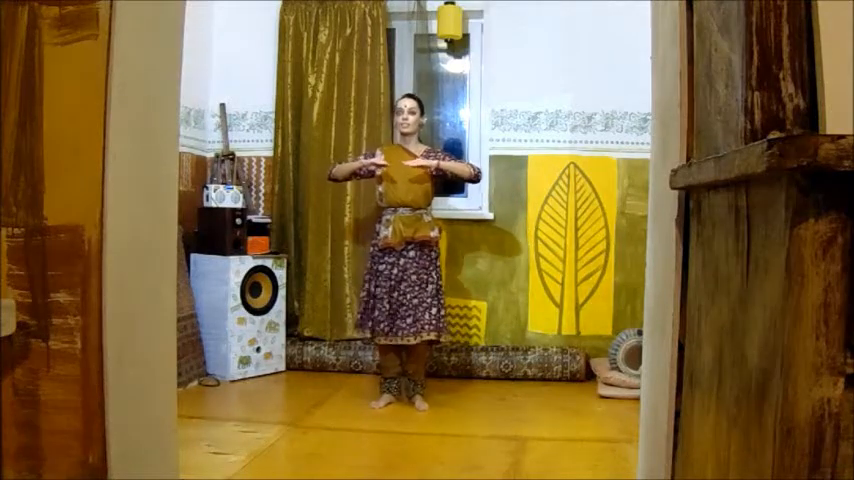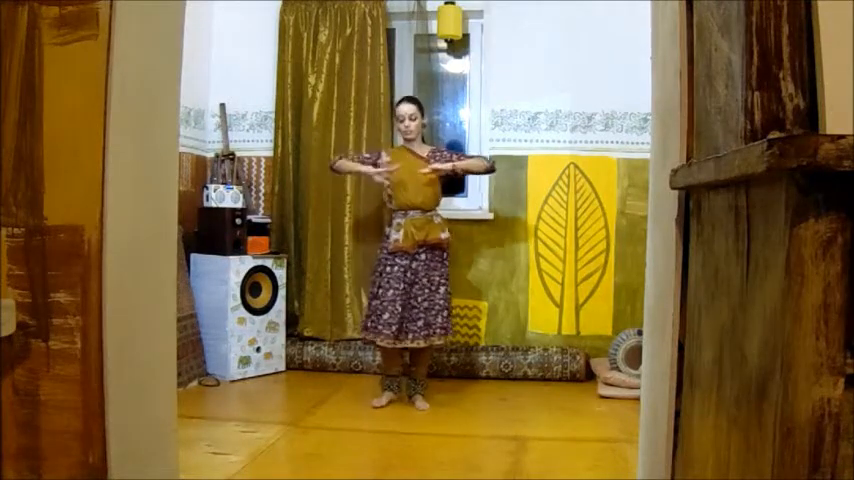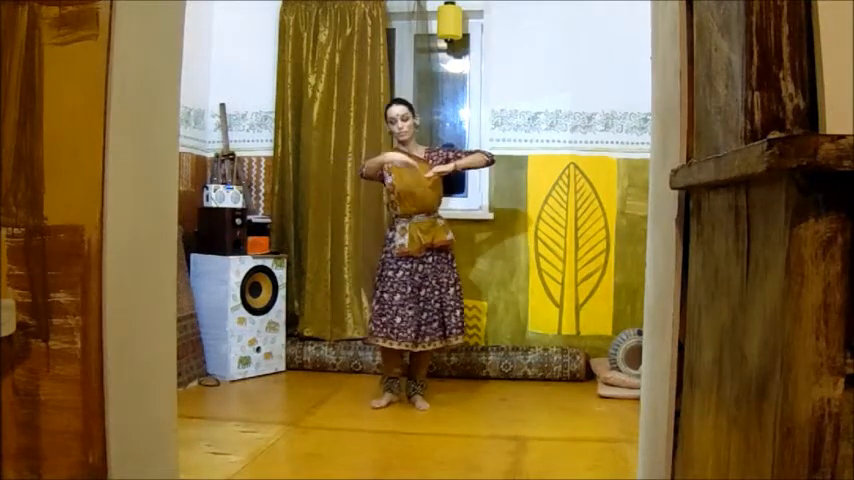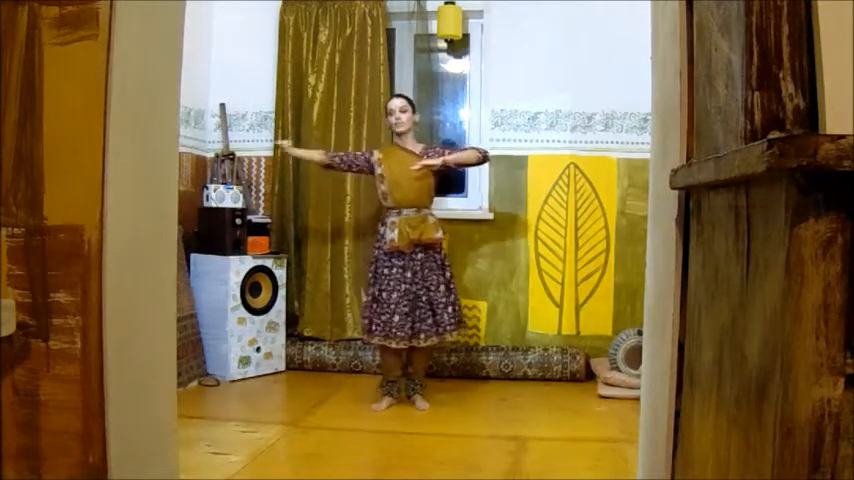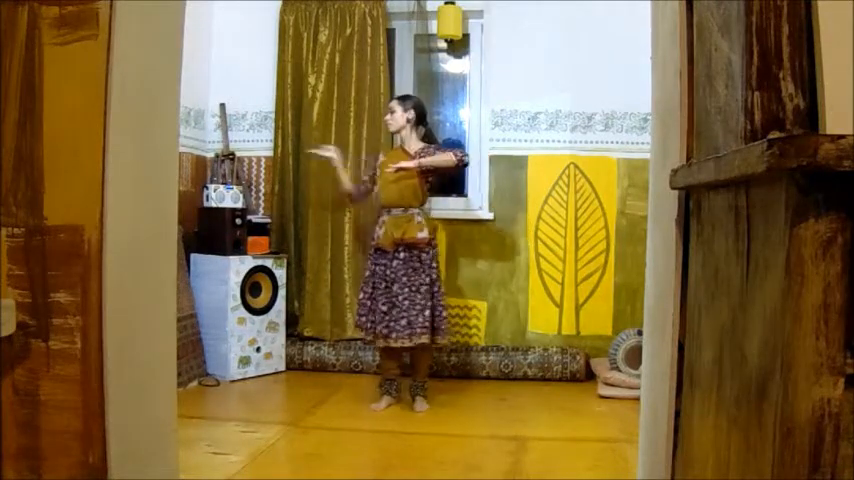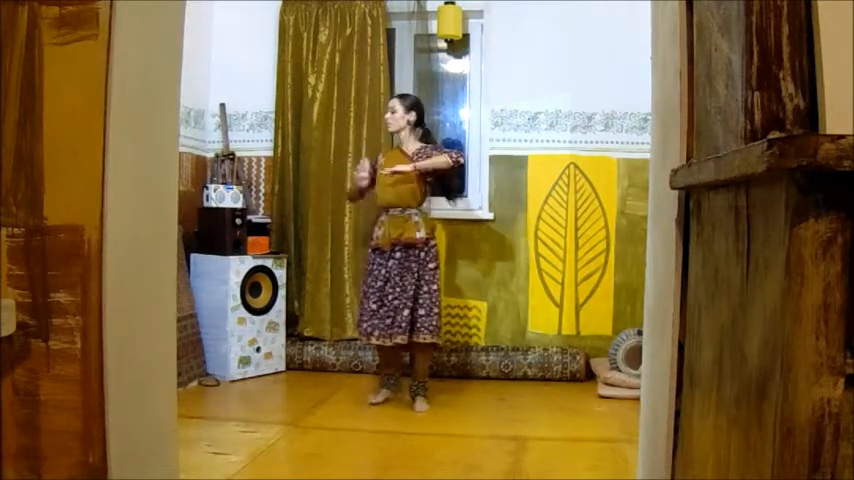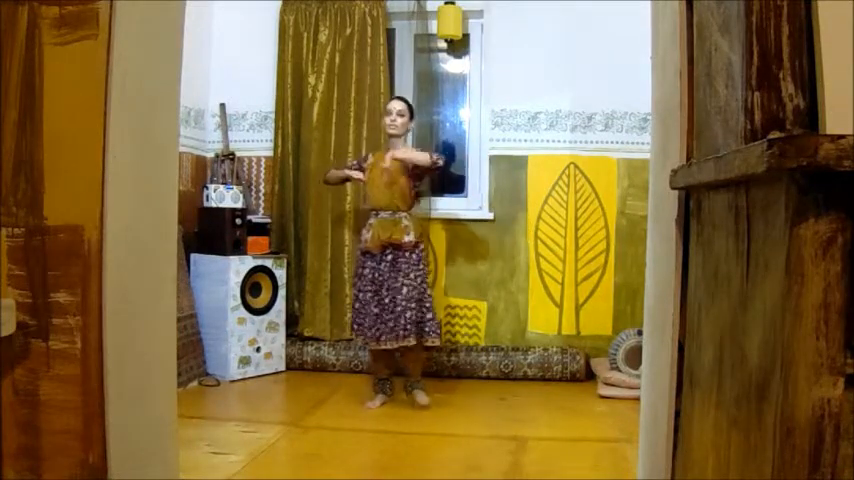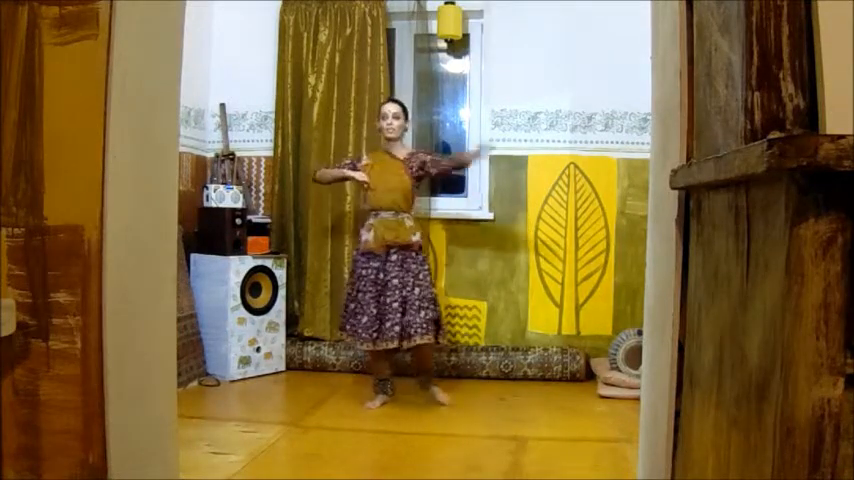
dt=0.3s
person 1, frame 1
left shoulder: (433, 156)
right shoulder: (380, 155)
left elbow: (475, 174)
right elbow: (334, 174)
left wrist: (434, 164)
right wrist: (363, 163)
left hip: (421, 240)
right hip: (387, 238)
left knee: (420, 315)
right knee: (383, 314)
left ankle: (415, 387)
right ankle: (389, 387)
person 1, frame 2
left shoulder: (439, 155)
right shoulder: (386, 157)
left elbow: (488, 165)
right elbow: (337, 163)
left wrist: (450, 167)
right wrist: (372, 171)
left hip: (430, 241)
right hip: (397, 240)
left knee: (425, 316)
right knee: (387, 316)
left ankle: (417, 388)
right ankle: (390, 385)
person 1, frame 3
left shoulder: (437, 155)
right shoulder: (385, 162)
left elbow: (486, 158)
right elbow: (365, 170)
left wrist: (451, 167)
right wrist: (390, 157)
left hip: (434, 244)
right hip: (400, 244)
left knee: (431, 318)
right knee: (393, 318)
left ankle: (416, 388)
right ankle: (390, 385)
person 1, frame 4
left shoulder: (433, 152)
right shoulder: (377, 157)
left elbow: (481, 155)
right elbow: (335, 161)
left wrist: (442, 161)
right wrist: (295, 151)
left hip: (426, 239)
right hip: (392, 239)
left knee: (427, 315)
right knee: (391, 316)
left ankle: (415, 388)
right ankle: (390, 389)
person 1, frame 5
left shoulder: (428, 153)
right shoulder: (384, 159)
left elbow: (460, 158)
right elbow: (356, 194)
left wrist: (415, 163)
right wrist: (337, 160)
left hip: (416, 239)
right hip: (385, 239)
left knee: (418, 316)
right knee: (384, 316)
left ankle: (418, 390)
right ankle: (389, 389)
person 1, frame 6
left shoulder: (427, 153)
right shoulder: (382, 158)
left elbow: (455, 159)
right elbow: (354, 195)
left wrist: (411, 167)
right wrist: (360, 182)
left hip: (416, 237)
right hip: (384, 237)
left knee: (418, 315)
right knee: (380, 314)
left ankle: (419, 390)
right ankle: (387, 383)
person 1, frame 7
left shoulder: (412, 159)
right shoulder: (370, 160)
left elbow: (436, 161)
right elbow: (329, 177)
left wrist: (396, 155)
right wrist: (349, 173)
left hip: (404, 241)
right hip: (373, 239)
left knee: (409, 313)
right knee: (373, 316)
left ankle: (414, 384)
right ankle: (382, 388)
person 1, frame 8
left shoulder: (418, 159)
right shoulder: (362, 160)
left elbow: (452, 166)
right elbow: (318, 176)
left wrist: (470, 155)
right wrist: (350, 173)
left hip: (407, 241)
right hip: (373, 240)
left knee: (419, 316)
right knee: (373, 317)
left ankle: (428, 381)
right ankle: (383, 388)
